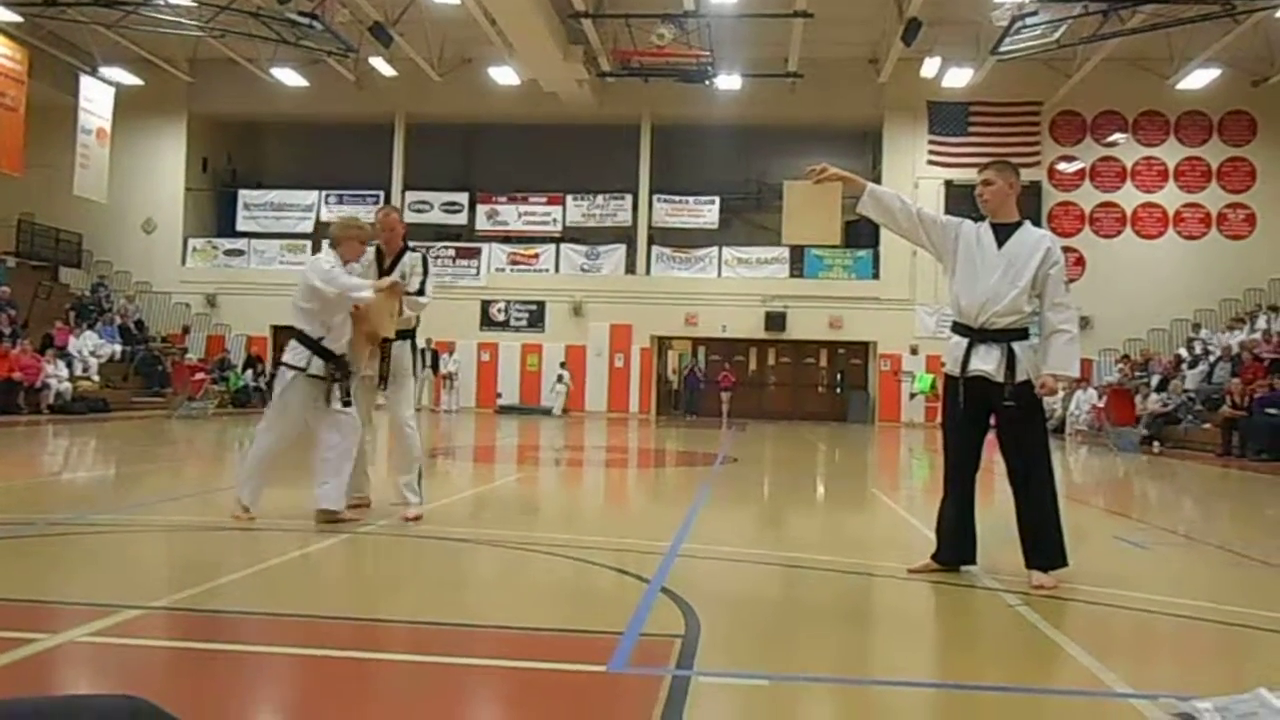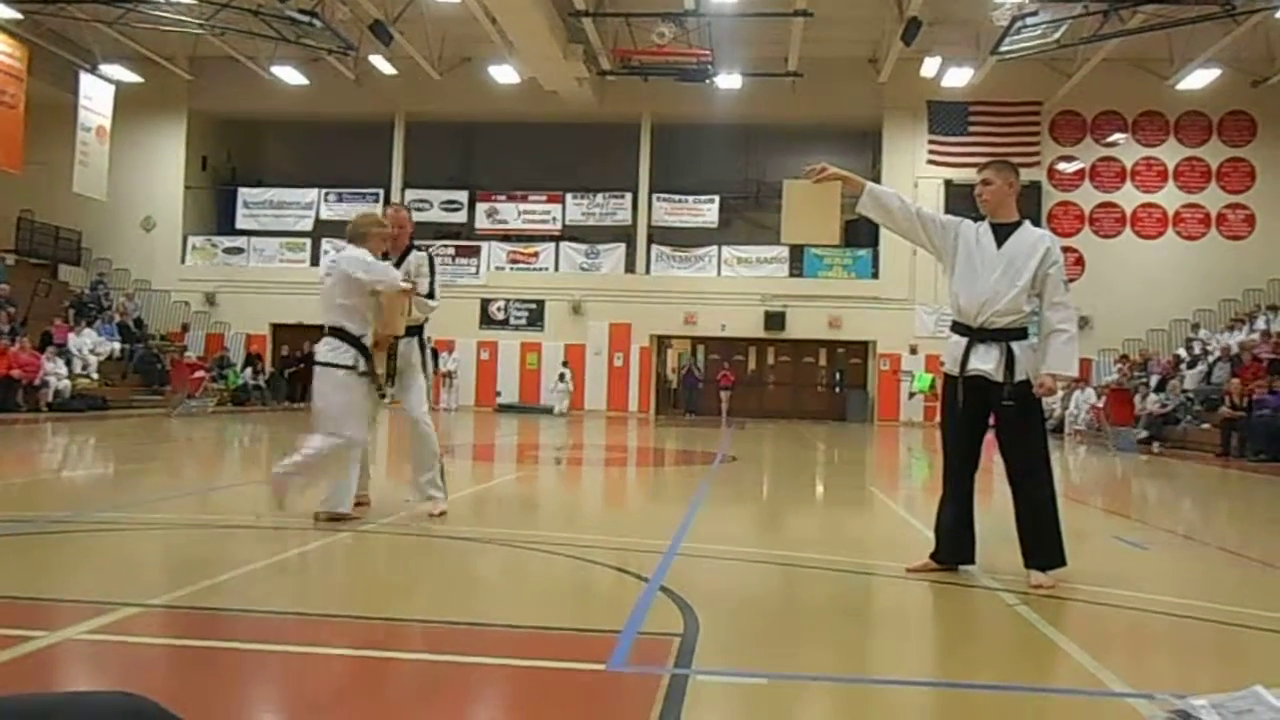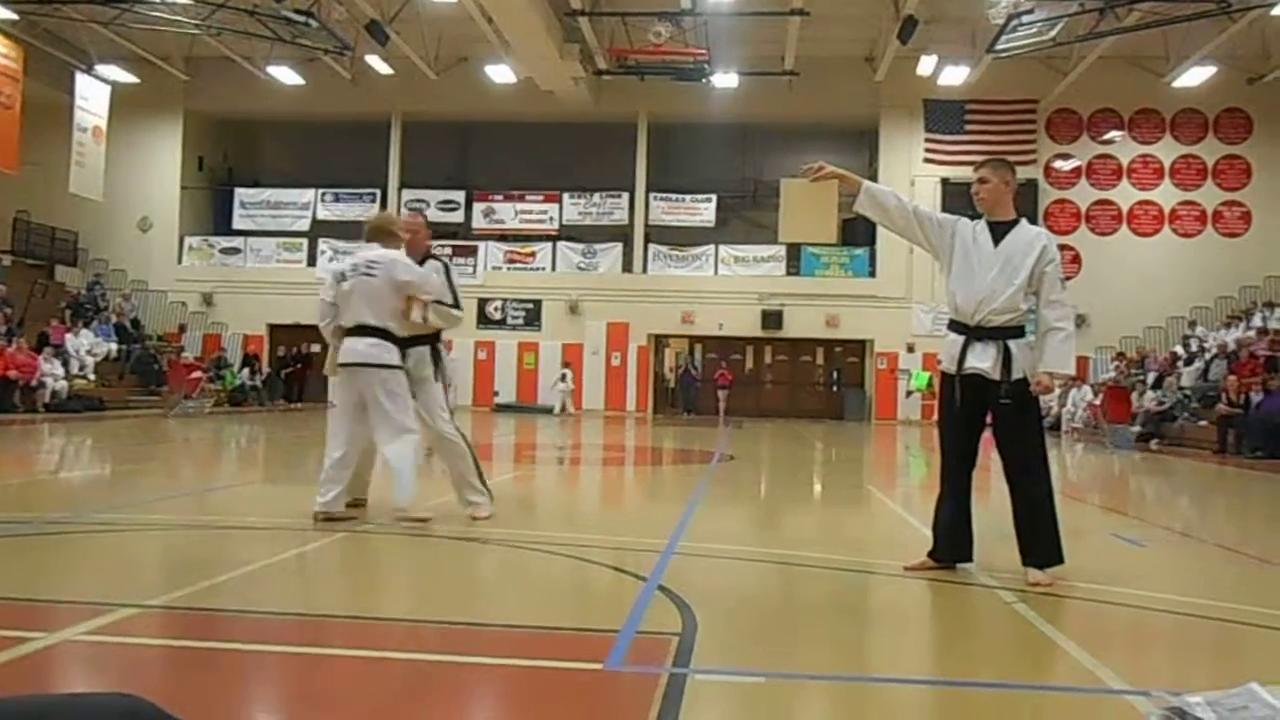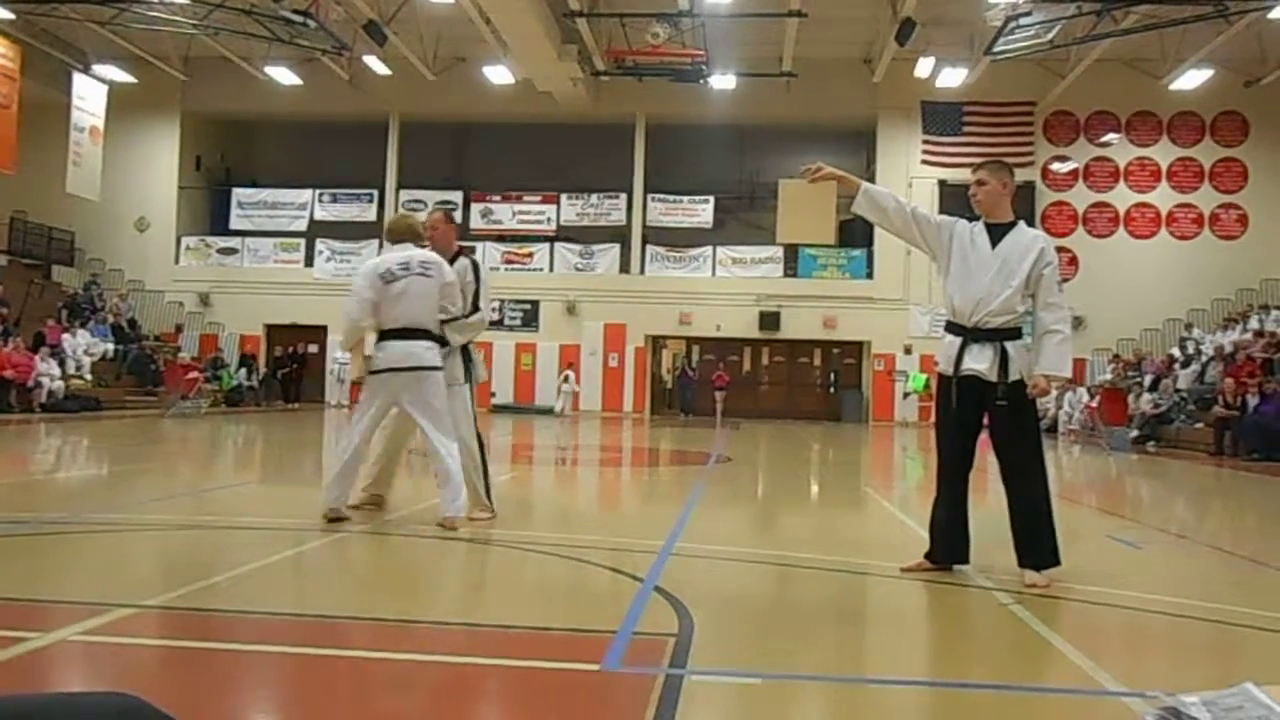
dt=0.2s
person 1, frame 1
left shoulder: (1042, 244)
right shoulder: (958, 235)
left elbow: (1058, 311)
right elbow: (904, 213)
left wrist: (1054, 370)
right wrist: (846, 178)
left hip: (1015, 362)
right hip: (965, 360)
left knee: (1028, 467)
right knee: (958, 464)
left ankle: (1041, 561)
right ankle: (951, 552)
person 1, frame 2
left shoulder: (1042, 244)
right shoulder: (959, 234)
left elbow: (1058, 311)
right elbow: (903, 212)
left wrist: (1052, 370)
right wrist: (845, 178)
left hip: (1014, 362)
right hip: (964, 359)
left knee: (1027, 467)
right knee: (957, 464)
left ankle: (1039, 561)
right ankle: (950, 551)
person 1, frame 3
left shoulder: (1038, 242)
right shoulder: (955, 233)
left elbow: (1055, 309)
right elbow: (900, 210)
left wrist: (1049, 368)
right wrist: (843, 176)
left hip: (1011, 360)
right hip: (962, 358)
left knee: (1025, 465)
right knee: (955, 462)
left ankle: (1037, 559)
right ankle: (948, 549)
person 1, frame 4
left shoulder: (1036, 244)
right shoulder: (953, 234)
left elbow: (1052, 312)
right elbow: (897, 212)
left wrist: (1046, 370)
right wrist: (841, 178)
left hip: (1008, 362)
right hip: (959, 359)
left knee: (1022, 467)
right knee: (951, 463)
left ankle: (1034, 560)
right ankle: (944, 551)
person 2, frame 1
left shoulder: (416, 260)
right shoulder: (363, 258)
left elbow: (419, 301)
left wrist: (398, 298)
left hip: (400, 349)
left knee: (404, 421)
right knee: (356, 422)
left ankle: (413, 498)
right ankle: (358, 493)
person 2, frame 2
left shoulder: (423, 260)
left elbow: (428, 303)
left wrist: (408, 294)
left hip: (409, 346)
left knee: (418, 418)
left ankle: (434, 494)
right ankle: (359, 491)
person 2, frame 3
left shoulder: (438, 268)
left elbow: (455, 315)
left hip: (422, 357)
left knee: (441, 427)
left ankle: (478, 497)
right ankle: (356, 493)
person 2, frame 4
left shoulder: (469, 266)
left elbow: (478, 318)
left wrist: (444, 334)
left hip: (454, 360)
left knee: (463, 432)
right knee: (400, 427)
left ankle: (482, 502)
right ankle: (376, 491)
person 3, frame 1
left shoulder: (336, 268)
right shoulder: (321, 265)
right elbow: (344, 289)
right wrist: (380, 286)
left hip: (327, 364)
right hip: (306, 362)
left knee: (343, 430)
right knee: (277, 430)
left ankle: (328, 505)
right ankle: (244, 498)
person 3, frame 2
left shoulder: (343, 260)
right shoulder: (355, 259)
right elbow: (390, 280)
right wrist: (406, 286)
left hip: (335, 353)
right hip: (342, 356)
left knee: (353, 434)
right knee: (342, 434)
left ankle: (336, 505)
right ankle: (285, 472)
person 3, frame 3
left shoulder: (343, 268)
right shoulder: (396, 261)
left elbow: (326, 318)
right elbow: (436, 289)
right wrist: (406, 297)
left hip: (350, 353)
right hip: (382, 353)
left knee: (346, 432)
right knee: (402, 430)
left ankle: (328, 502)
right ankle: (403, 502)
person 3, frame 4
left shoulder: (374, 268)
right shoulder: (436, 263)
left elbow: (355, 319)
right elbow: (456, 307)
left wrist: (349, 345)
left hip: (390, 354)
right hip: (427, 353)
left knee: (361, 431)
right knee: (442, 435)
left ankle: (333, 502)
right ankle: (452, 510)
